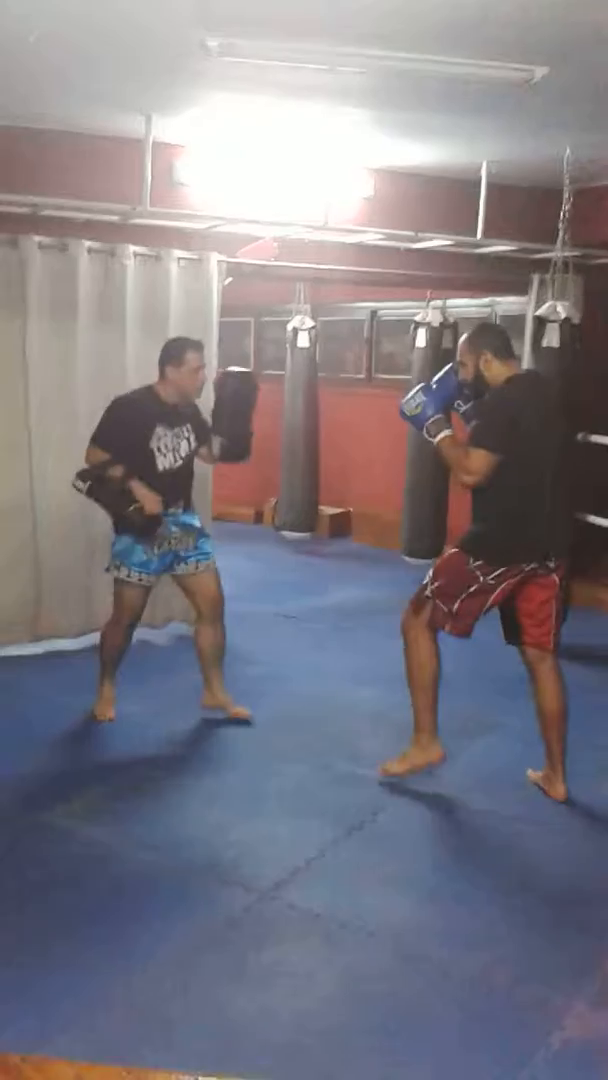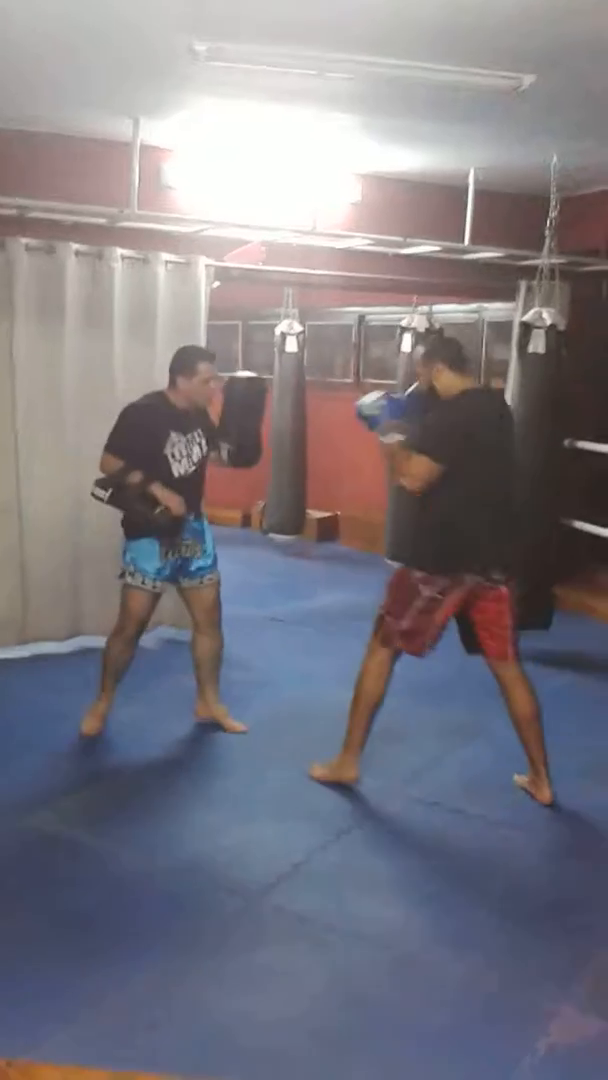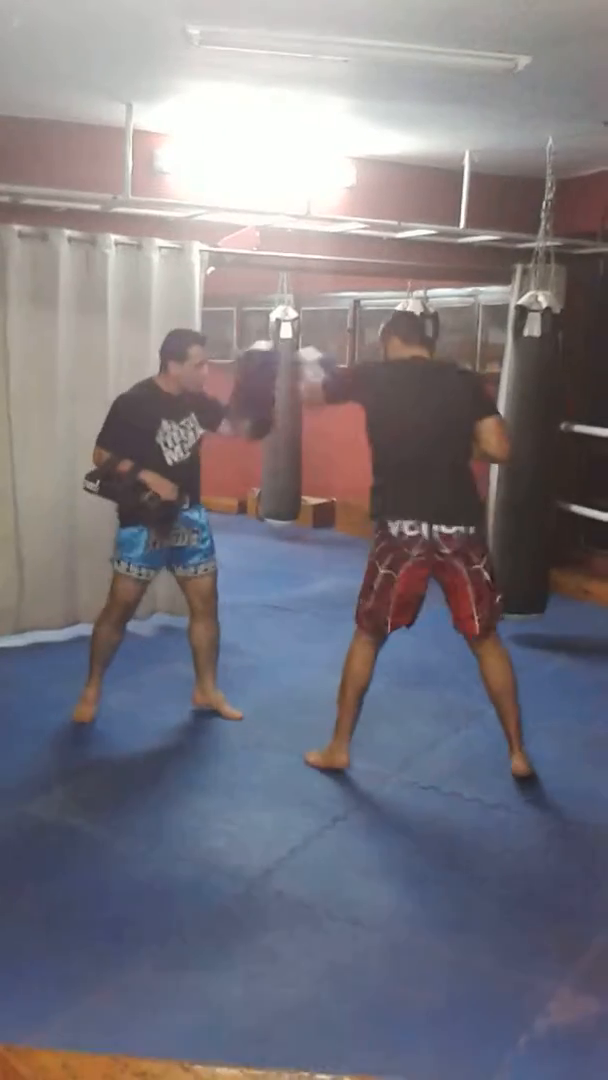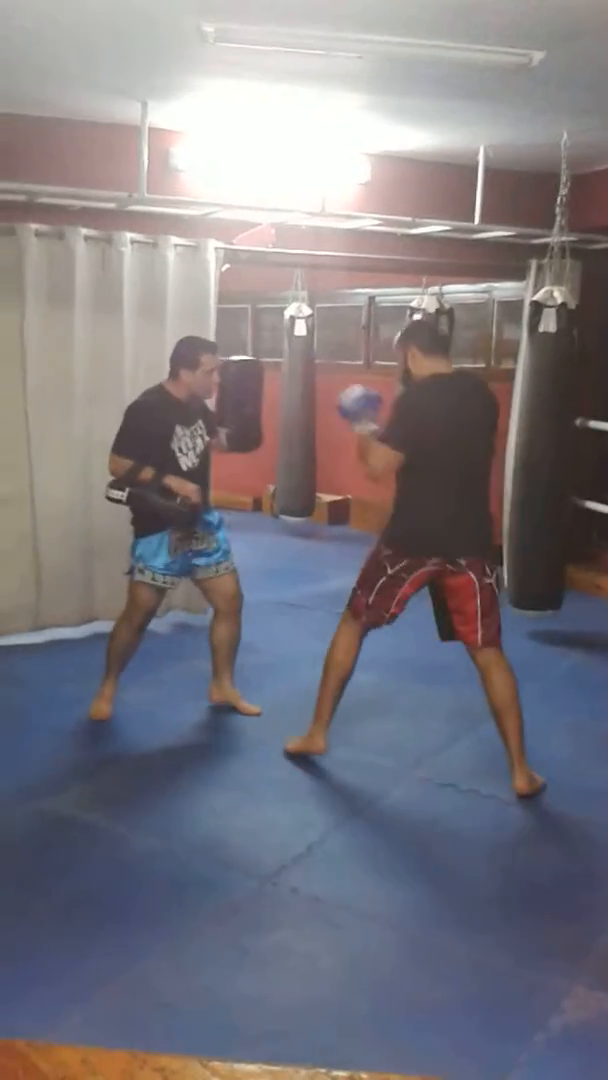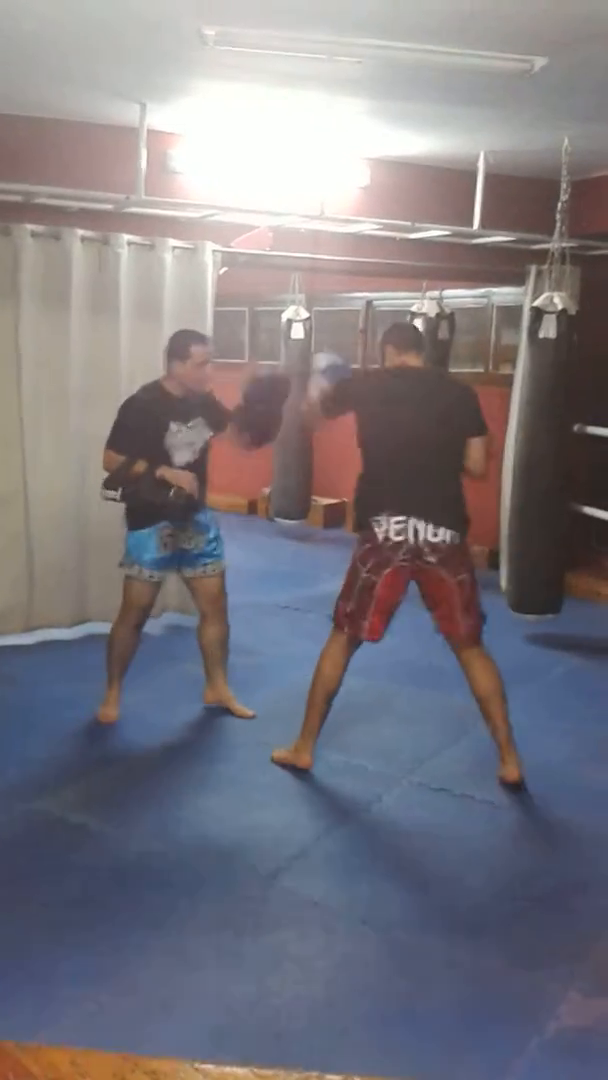
dt=0.3s
person 1, frame 1
left shoulder: (501, 401)
right shoulder: (539, 389)
left elbow: (471, 472)
left wrist: (436, 426)
left hip: (499, 545)
right hip: (546, 546)
left knee: (417, 620)
right knee: (541, 657)
left ankle: (425, 741)
right ankle: (555, 775)
person 1, frame 2
left shoulder: (451, 414)
right shoulder: (498, 408)
left elbow: (413, 479)
left wrist: (391, 433)
left hip: (439, 559)
right hip: (492, 559)
left knee: (382, 649)
right knee: (506, 665)
left ankle: (346, 763)
right ankle: (540, 779)
person 1, frame 3
left shoulder: (375, 377)
right shoulder: (465, 383)
left elbow: (312, 393)
right elbow: (497, 450)
left wrist: (310, 371)
left hip: (402, 529)
right hip: (460, 528)
left knee: (368, 635)
right knee: (484, 641)
left ankle: (338, 747)
right ankle: (518, 753)
person 1, frame 4
left shoulder: (415, 400)
right shoulder: (482, 394)
left elbow: (379, 468)
left wrist: (363, 426)
left hip: (413, 540)
right hip: (471, 543)
left knee: (352, 624)
right knee: (488, 652)
left ankle: (316, 734)
right ankle: (522, 771)
person 1, frame 5
left shoulder: (368, 385)
right shoulder: (459, 393)
left elbow: (321, 407)
right elbow: (478, 465)
left wrist: (328, 380)
left hip: (386, 534)
right hip: (444, 535)
left knee: (342, 638)
right knee: (469, 647)
left ankle: (303, 747)
right ankle: (509, 761)
person 2, frame 1
left shoulder: (188, 410)
right shoulder: (129, 408)
left elbow: (211, 452)
right elbow: (95, 457)
right wrist: (136, 487)
left hip: (183, 522)
right hip: (140, 527)
left knee: (211, 605)
right knee: (126, 615)
left ankle: (216, 693)
right ankle: (106, 688)
person 2, frame 2
left shoulder: (199, 414)
right shoulder: (142, 413)
right elbow: (109, 464)
right wrist: (157, 489)
left hip: (193, 530)
right hip: (151, 534)
left knee: (209, 617)
right knee: (132, 624)
left ankle: (209, 703)
right ankle: (102, 704)
person 2, frame 3
left shoulder: (195, 398)
right shoulder: (134, 403)
left elbow: (232, 427)
right elbow: (102, 456)
right wrist: (147, 477)
left hip: (190, 517)
right hip: (144, 522)
left knee: (206, 605)
right knee: (119, 608)
left ankle: (206, 690)
right ankle: (91, 690)
person 2, frame 4
left shoulder: (196, 405)
right shoulder: (146, 410)
left elbow: (219, 442)
right elbow: (118, 465)
right wrist: (170, 481)
left hip: (203, 522)
right hip: (160, 528)
left knee: (230, 603)
right knee: (139, 614)
left ankle: (223, 687)
right ankle: (107, 688)
person 2, frame 5
left shoulder: (200, 400)
right shoulder: (142, 406)
right elbow: (112, 461)
right wrist: (163, 472)
left hip: (196, 520)
right hip: (152, 524)
left knee: (214, 605)
right knee: (134, 613)
left ankle: (217, 688)
right ankle: (112, 693)
